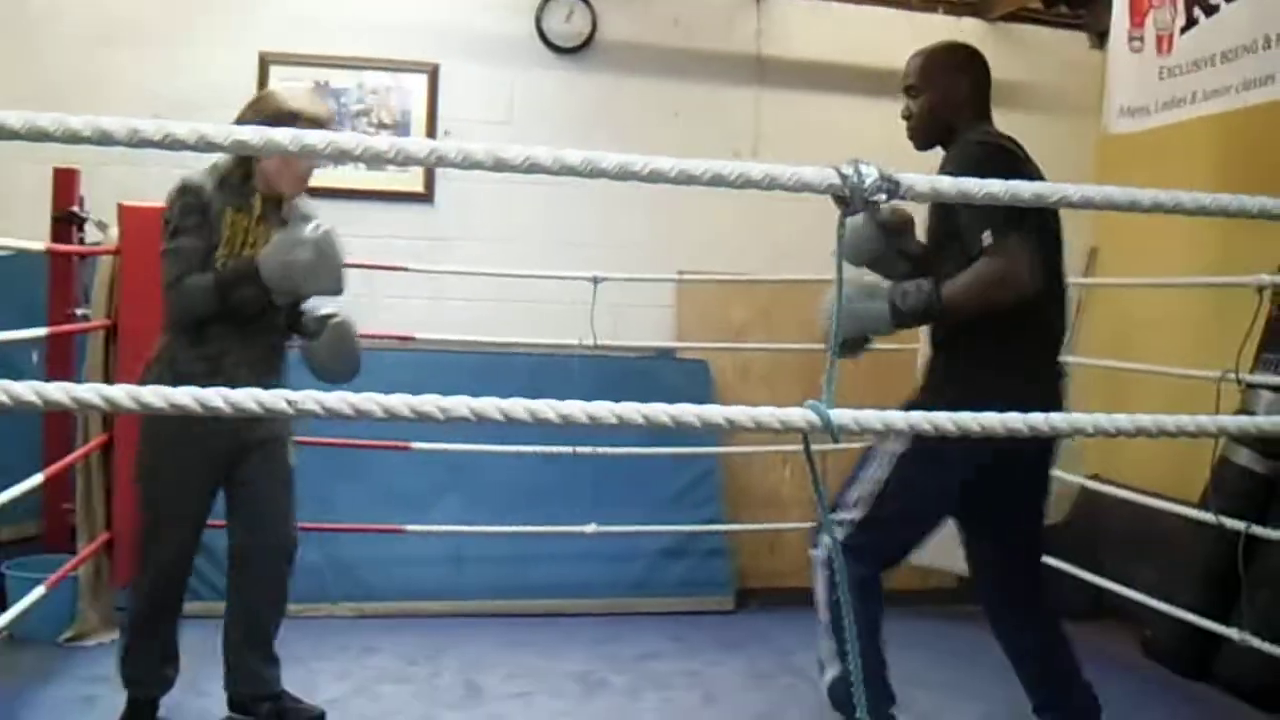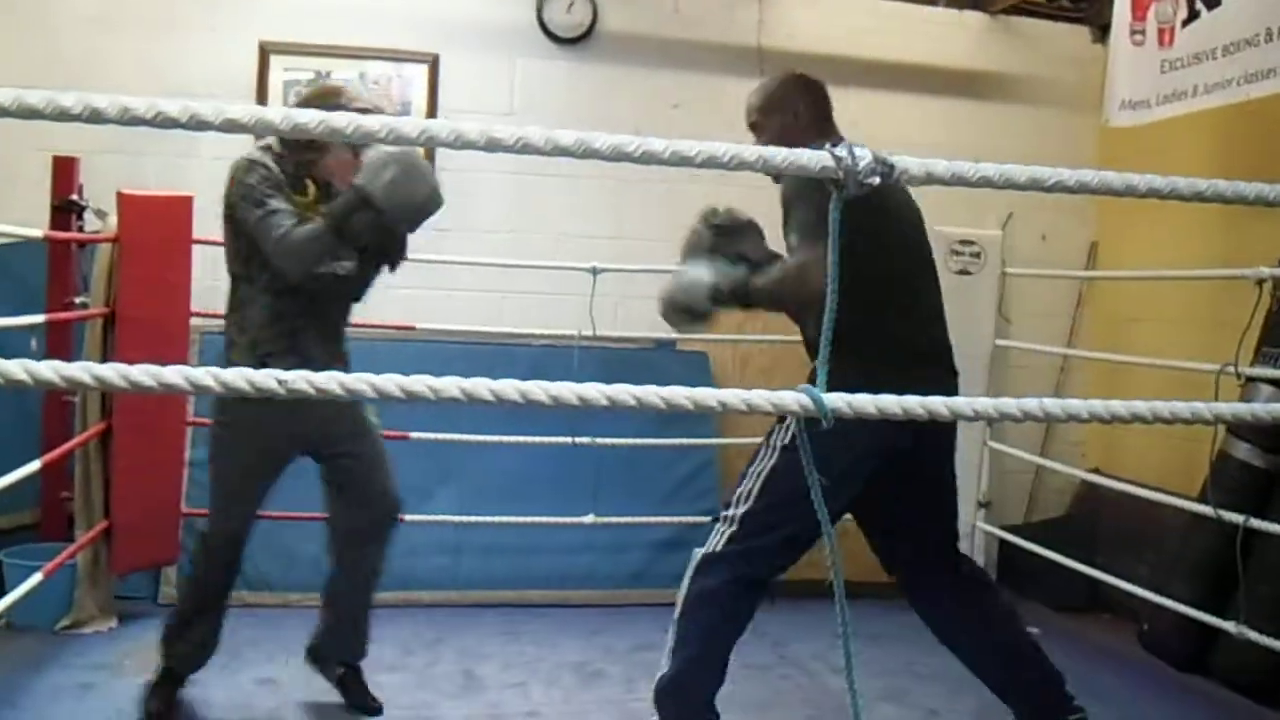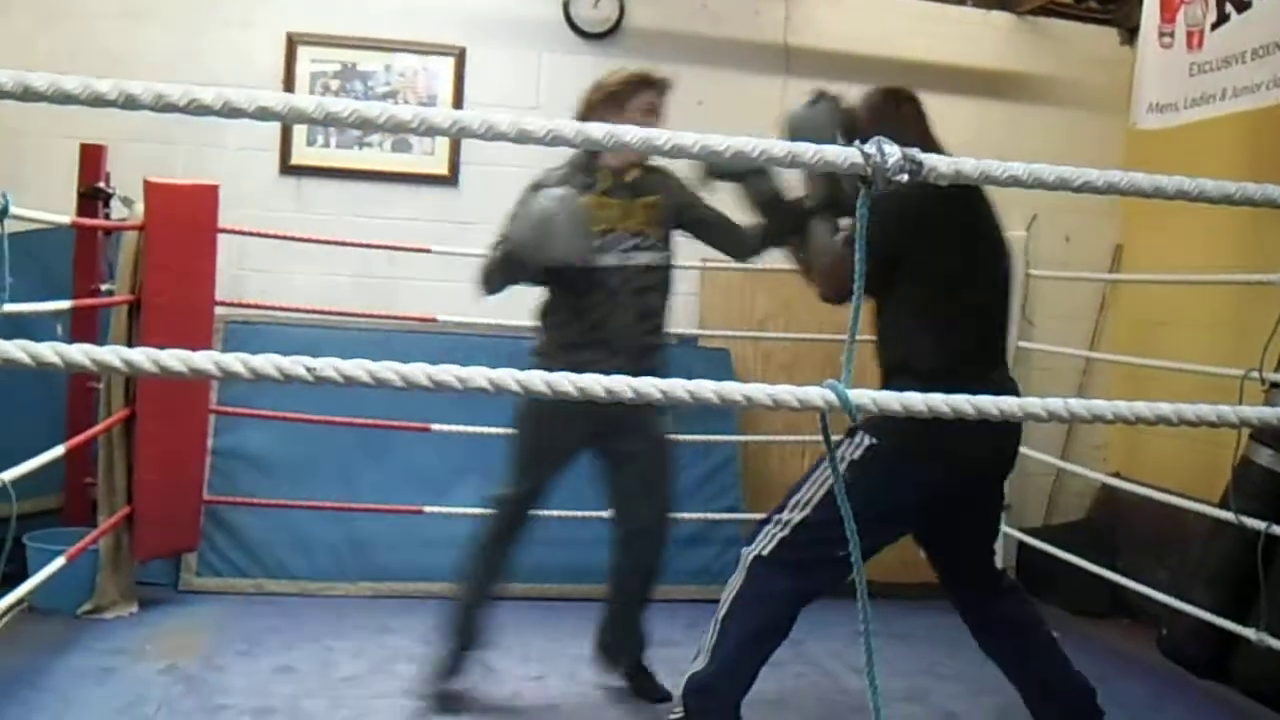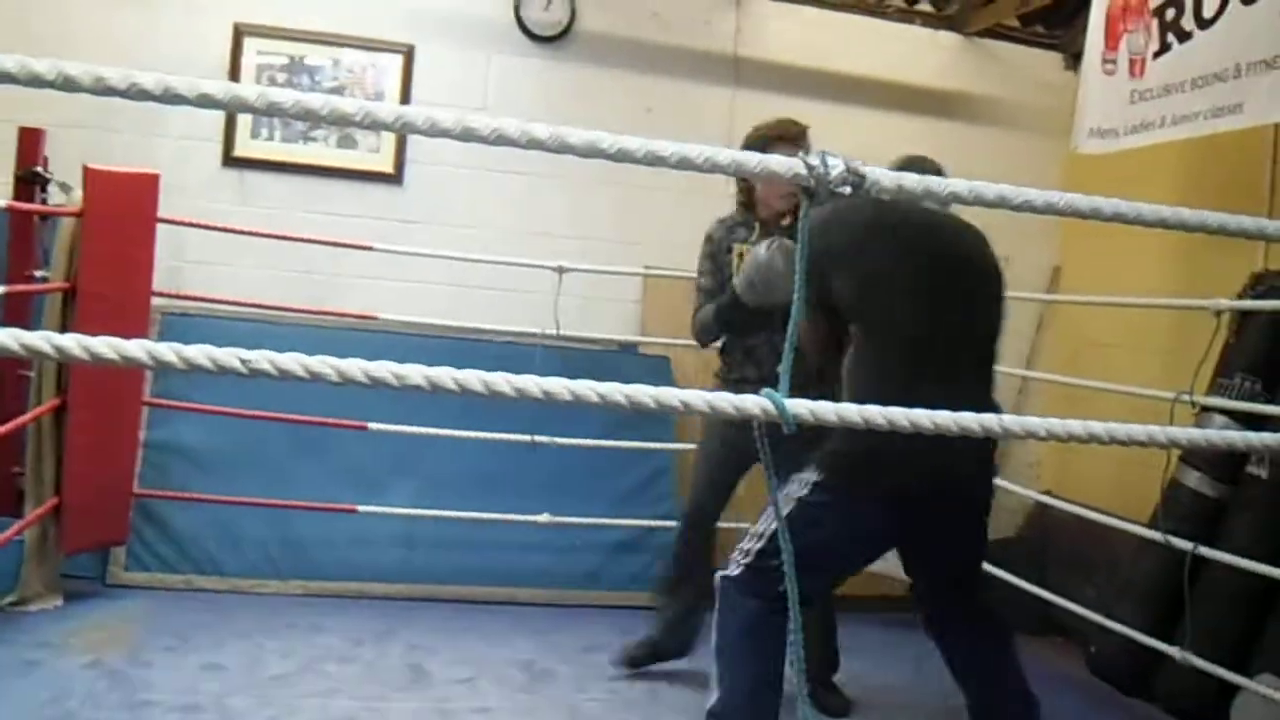
dt=0.5s
person 1, frame 1
left shoulder: (979, 157)
right shoulder: (1002, 165)
left elbow: (1013, 277)
left wrist: (899, 300)
right wrist: (908, 257)
left hip: (968, 401)
right hip: (1027, 405)
left knee: (846, 548)
right knee: (1010, 577)
person 1, frame 2
left shoulder: (816, 173)
right shoulder: (876, 182)
left elbow: (815, 284)
left wrist: (722, 284)
right wrist: (753, 262)
left hip: (859, 401)
right hip: (926, 396)
left knee: (730, 559)
right knee: (936, 566)
person 1, frame 3
left shoulder: (912, 188)
right shoulder: (955, 194)
left elbow: (835, 282)
right elbow: (873, 277)
left wrist: (816, 210)
left hip: (923, 424)
right hip: (985, 429)
left knee: (780, 560)
right knee: (978, 583)
person 1, frame 4
left shoulder: (839, 223)
right shoulder: (970, 243)
left elbow: (817, 348)
left hip: (873, 451)
right hip: (964, 454)
left knee: (753, 586)
right knee: (960, 607)
person 2, frame 1
left shoulder: (298, 220)
right shoulder: (199, 195)
right elbow: (181, 298)
left wrist: (318, 330)
right wrist: (259, 275)
left hip: (260, 412)
right hip: (184, 410)
left knee: (270, 550)
right knee: (165, 556)
person 2, frame 2
left shoulder: (334, 196)
right shoulder: (257, 174)
right elbow: (293, 256)
left wrist: (388, 232)
right wrist: (364, 206)
right hip: (261, 387)
left knee: (374, 510)
right knee: (228, 530)
left ankle: (339, 653)
right ankle: (176, 666)
person 2, frame 3
left shoulder: (662, 190)
right shoulder: (556, 188)
left elbow: (740, 244)
right elbow: (493, 277)
left wrist: (789, 214)
right wrist: (524, 253)
left hip: (637, 384)
right hip: (562, 378)
left knee: (645, 522)
right knee: (515, 504)
left ankle: (622, 646)
right ankle: (462, 638)
person 2, frame 4
right shoulder: (726, 235)
right elbow: (703, 325)
right wrist: (742, 297)
left hip: (806, 402)
right hip: (738, 401)
right knee: (697, 517)
left ankle: (820, 669)
right ankle: (674, 631)
